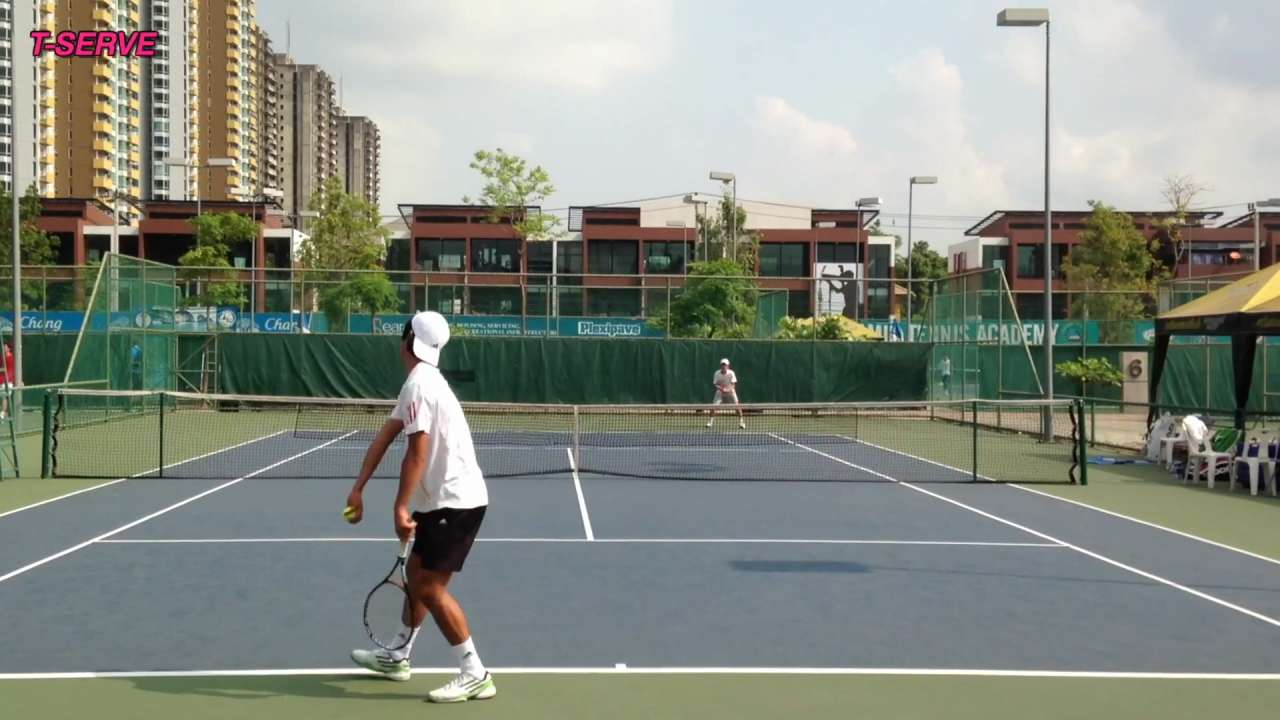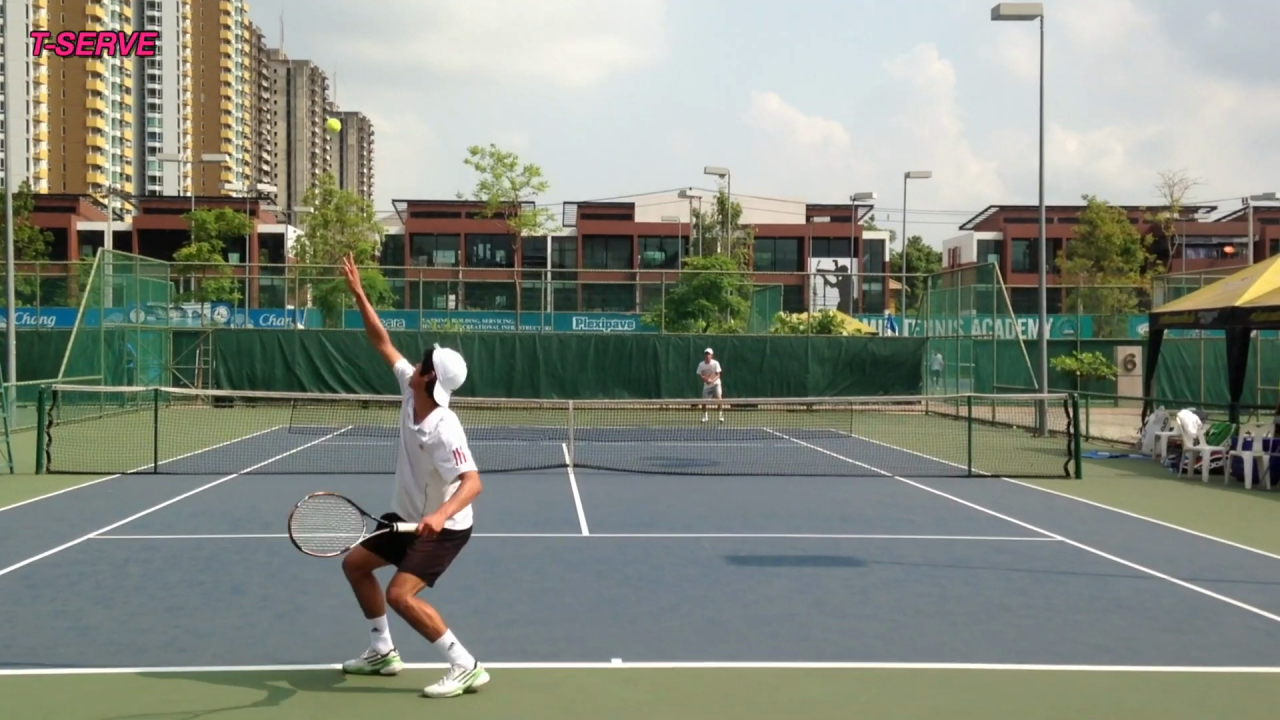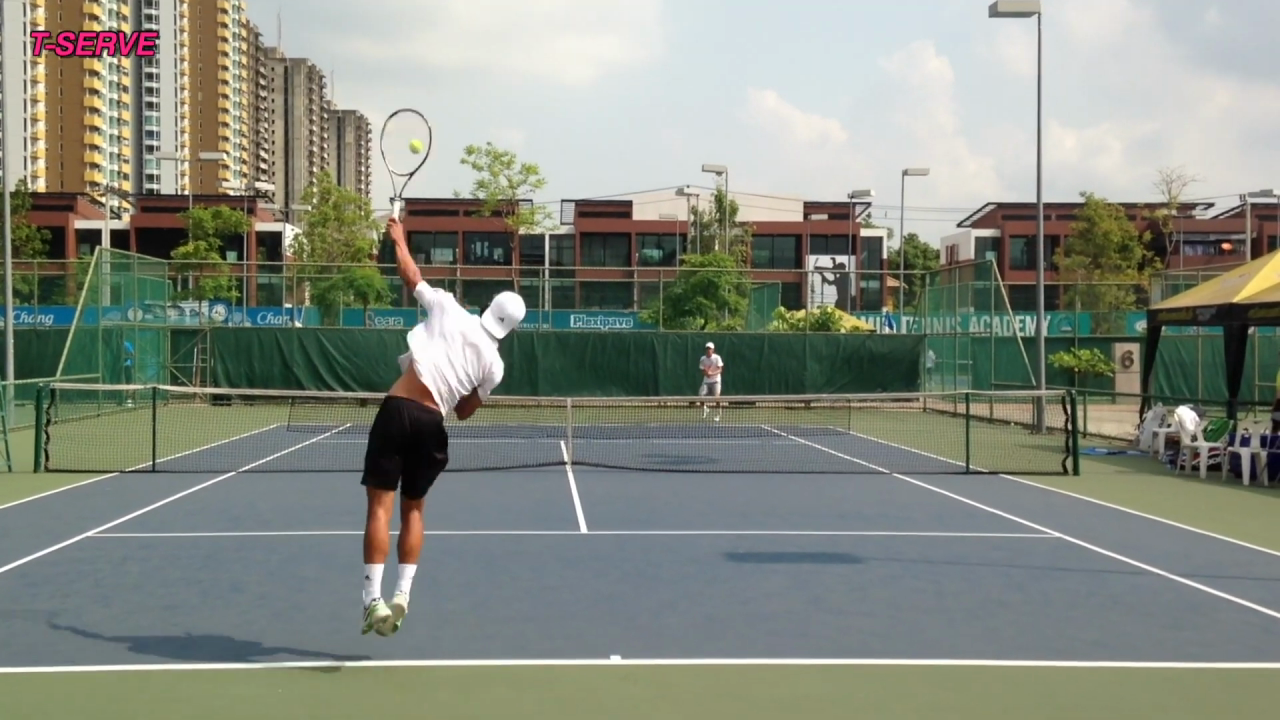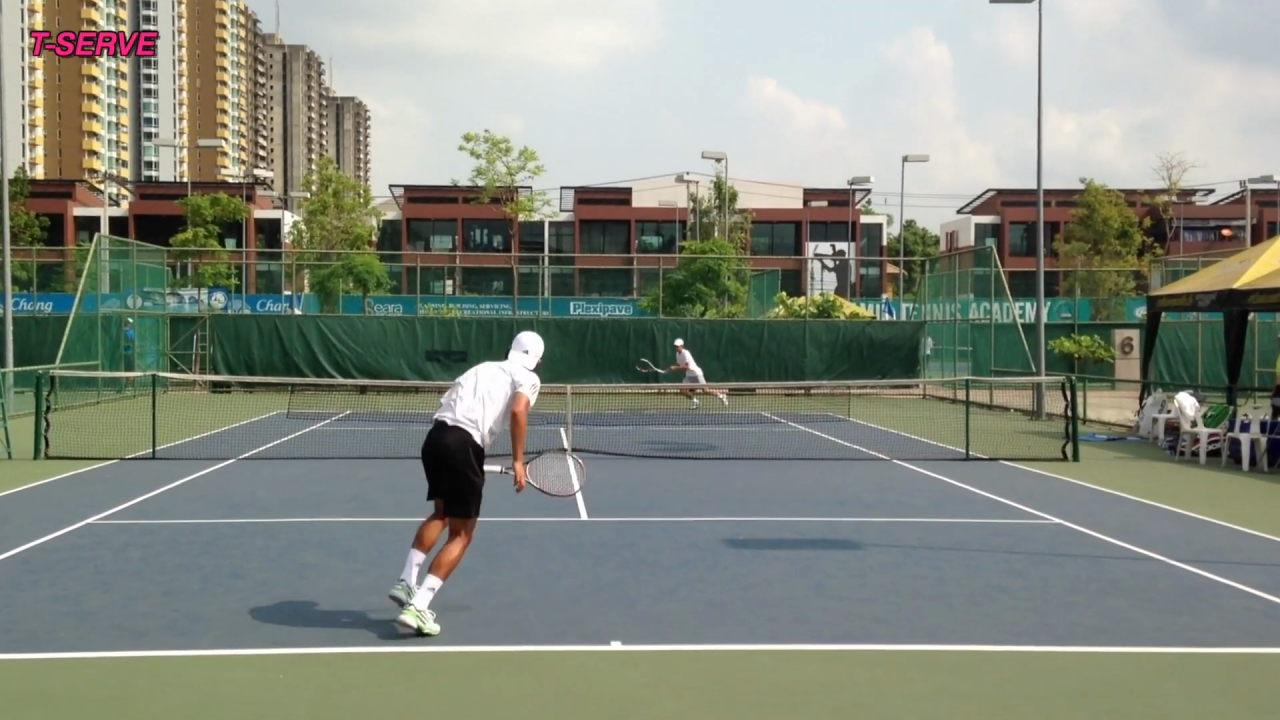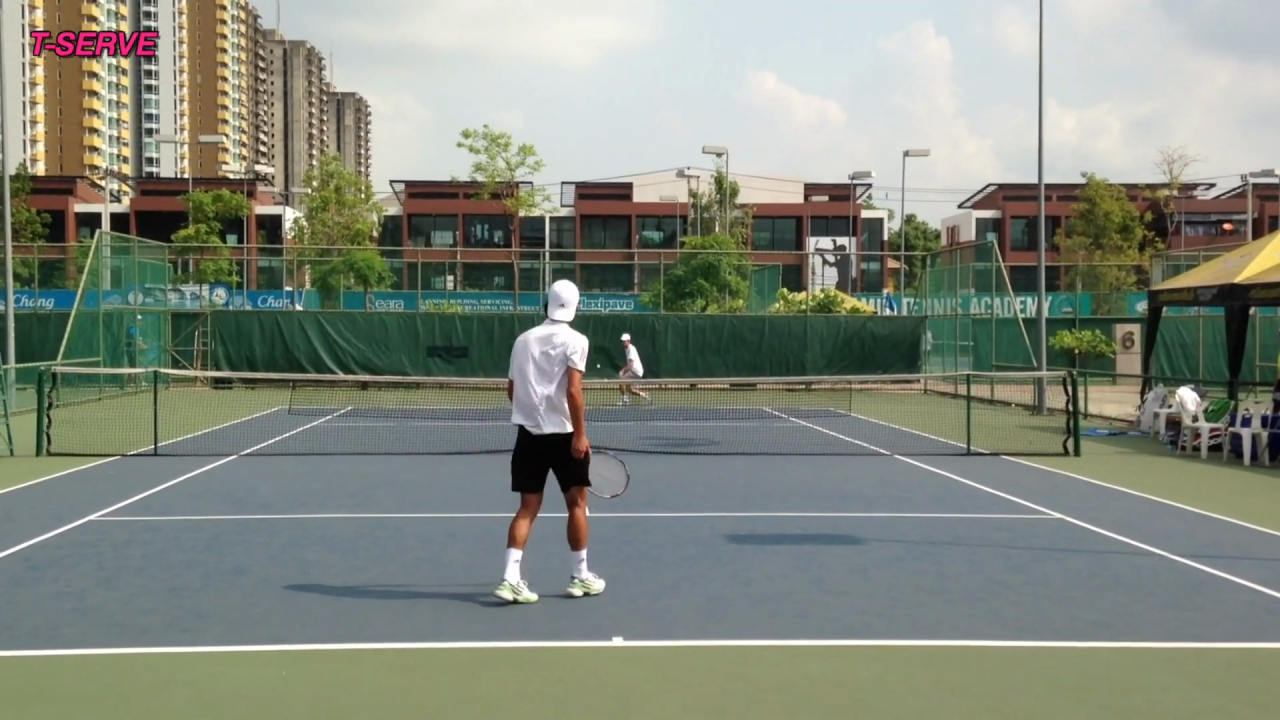
dt=0.5s
person 1, frame 1
left shoulder: (418, 385)
right shoulder: (423, 381)
left elbow: (417, 453)
right elbow: (385, 435)
left wrist: (400, 507)
right wrist: (359, 486)
left hip: (455, 501)
right hip: (443, 498)
left knee: (431, 589)
right knee: (416, 572)
left ankle: (476, 675)
right ankle: (396, 656)
person 1, frame 2
left shoulder: (444, 430)
right shoulder: (411, 392)
left elbow: (472, 483)
right elbow: (381, 341)
left wrist: (443, 514)
right wrist: (357, 290)
left hip: (443, 528)
right hip: (405, 518)
left knee: (400, 594)
right knee: (354, 564)
left ankle: (466, 666)
right ankle: (383, 651)
person 1, frame 3
left shoulder: (450, 310)
right shoulder: (494, 365)
left elbow: (409, 276)
right elbow: (463, 413)
left wrist: (398, 240)
left hip: (398, 411)
right hip: (432, 425)
left knee: (379, 508)
right knee: (413, 509)
left ankle: (373, 599)
right ankle: (401, 594)
person 1, frame 4
left shoulder: (481, 368)
right shoulder: (527, 377)
left elbow: (444, 409)
right elbow: (518, 410)
right wrist: (518, 461)
left hip: (435, 438)
right hip: (464, 445)
left knee: (441, 514)
right knee: (460, 535)
left ankle: (407, 581)
right ankle: (417, 607)
person 1, frame 5
left shoulder: (523, 340)
right shoulder: (574, 340)
left elbow: (512, 391)
right elbow: (573, 391)
right wrist: (581, 434)
left hip: (528, 434)
right hip: (562, 434)
left knee: (528, 507)
right knee: (576, 504)
left ankle: (511, 580)
right ankle: (579, 578)
